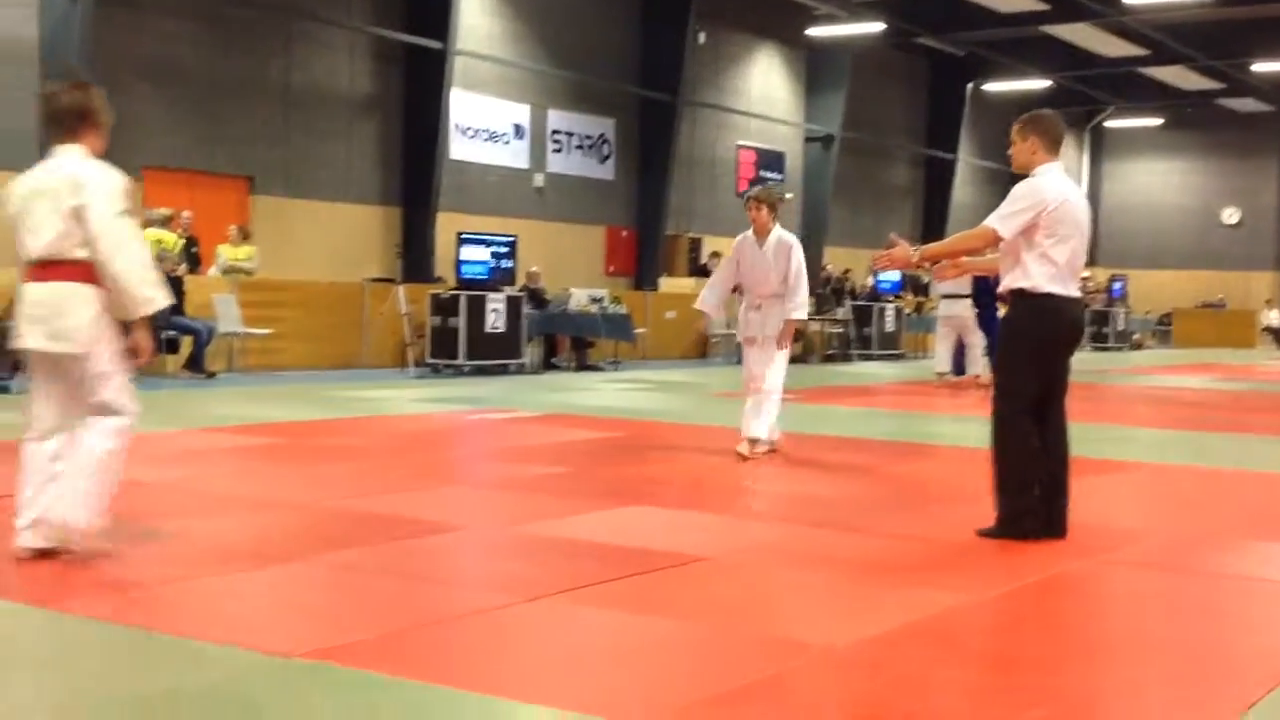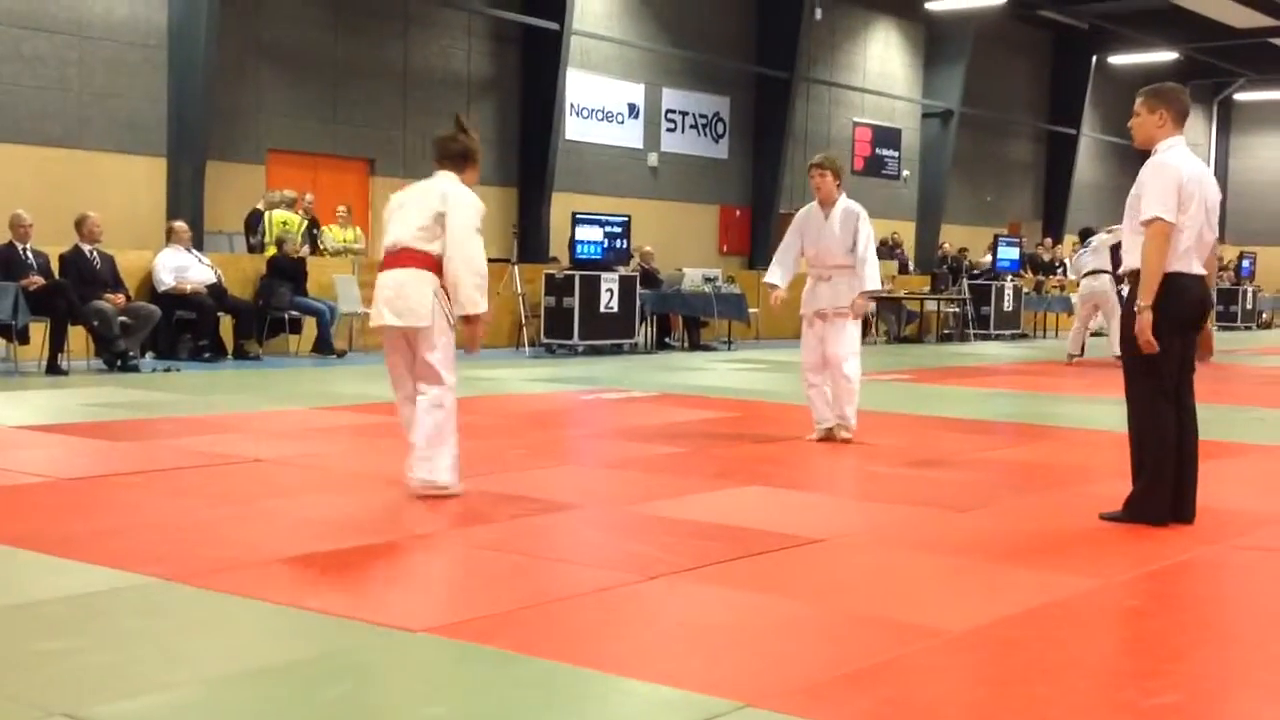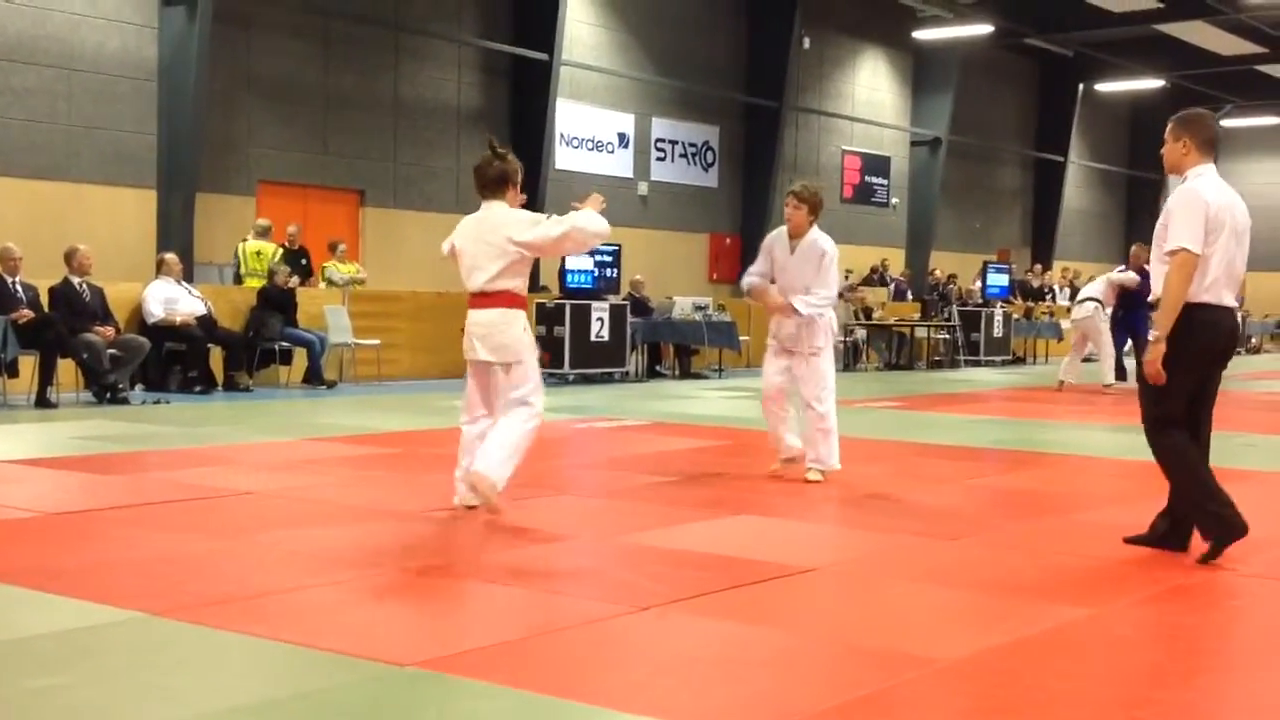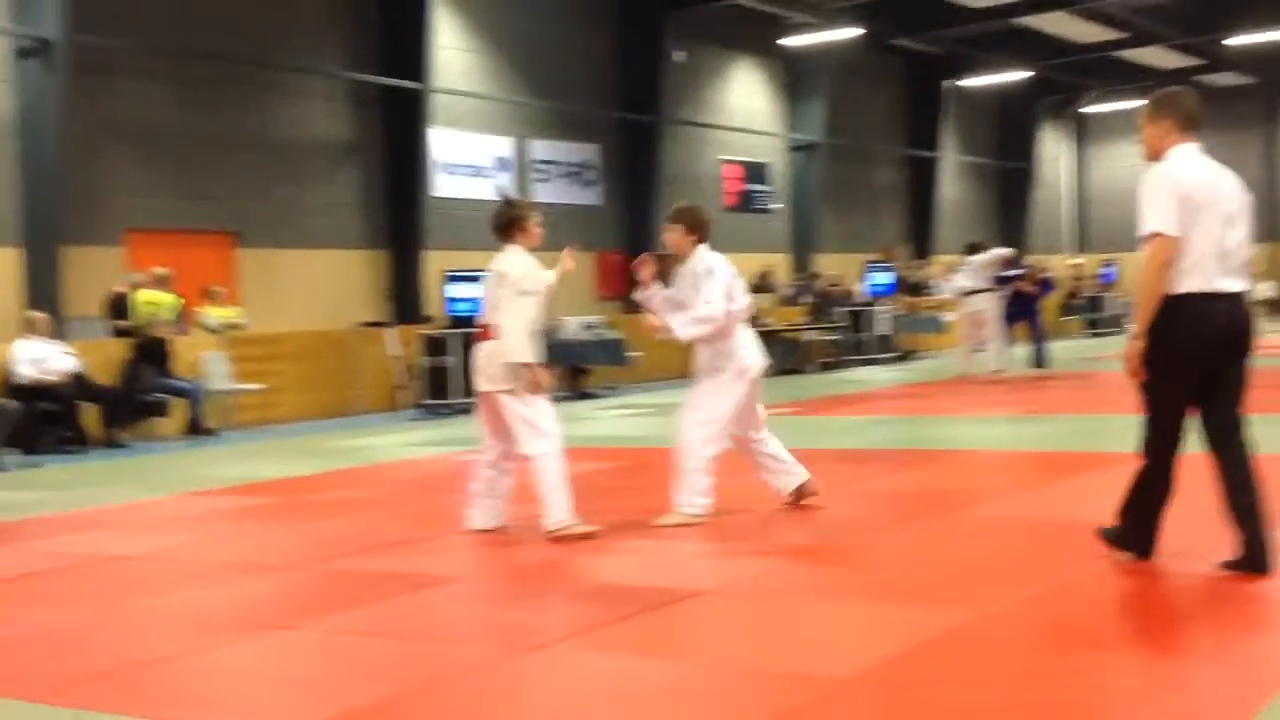
dt=1s
person 1, frame 1
left shoulder: (1036, 189)
right shoulder: (1072, 193)
left elbow: (982, 237)
left wrist: (916, 254)
right wrist: (969, 266)
left hip: (1035, 311)
right hip: (1063, 310)
left knee: (1014, 414)
right knee: (1046, 413)
left ankle: (1020, 517)
right ankle: (1049, 516)
person 1, frame 2
left shoulder: (1161, 165)
right shoulder: (1201, 170)
left elbow: (1158, 238)
right elbow: (1207, 250)
left wrist: (1143, 307)
right wrist: (1203, 318)
left hip: (1162, 293)
right hip: (1191, 291)
left knee: (1150, 398)
right knee: (1177, 397)
left ankle: (1151, 503)
right ankle: (1178, 503)
person 1, frame 3
left shoulder: (1190, 194)
right shoulder: (1232, 199)
left elbow: (1183, 269)
right elbow: (1233, 275)
left wrist: (1156, 337)
left hip: (1190, 322)
right hip: (1222, 322)
left knee: (1167, 428)
right knee: (1189, 428)
left ankle: (1221, 522)
right ankle: (1173, 529)
person 1, frame 4
left shoulder: (1163, 176)
right shoulder: (1229, 180)
left elbow: (1160, 255)
right elbow: (1241, 254)
left wrist: (1137, 331)
left hip: (1184, 314)
right hip: (1231, 312)
left knee: (1163, 429)
right knee: (1225, 430)
left ankle: (1136, 533)
right ankle: (1254, 546)
person 2, frame 1
left shoulder: (27, 182)
right shoulder: (100, 177)
left elbow: (27, 250)
right elbow: (120, 253)
right wrist: (140, 319)
left hip: (35, 302)
right hip: (81, 304)
left knee: (47, 420)
right knee: (112, 411)
left ankle: (36, 529)
right ankle: (72, 512)
person 2, frame 2
left shoulder: (406, 194)
right shoulder: (462, 196)
right elbow: (464, 256)
right wrist: (472, 313)
left hip: (387, 286)
right hip: (419, 288)
left knee: (410, 387)
right knee: (437, 385)
left ankle: (427, 472)
right ankle: (432, 474)
person 2, frame 3
left shoulder: (466, 226)
right shoulder: (520, 223)
left elbow: (450, 249)
right elbow: (585, 230)
right wrist: (590, 210)
left hip: (477, 319)
right hip: (507, 321)
left knee: (477, 411)
right knee: (524, 408)
left ankle: (466, 492)
right ankle: (486, 473)
person 2, frame 4
left shoulder: (505, 262)
right shoulder: (523, 264)
right elbow: (518, 321)
left wrist: (558, 273)
right wrist: (531, 365)
left hip: (491, 355)
right hip: (507, 357)
left knee: (496, 443)
right knee: (543, 435)
left ankle: (481, 516)
right ankle: (558, 519)
person 3, frame 1
left shoulder: (788, 243)
right shoulder: (741, 243)
left elbow: (797, 286)
right elbow: (722, 278)
left wrist: (792, 322)
right wrist: (708, 313)
left hip: (777, 316)
right hip: (751, 315)
left knee: (767, 378)
right knee: (754, 378)
left ankle: (754, 438)
right ankle: (768, 437)
person 3, frame 2
left shoulder: (854, 212)
right shoulder: (804, 216)
left elbow: (865, 255)
right elbow: (788, 253)
left wrist: (863, 294)
right wrist: (777, 285)
left hip: (845, 290)
right hip: (815, 290)
left knee: (841, 358)
right knee: (813, 361)
left ankle: (844, 422)
right ankle: (824, 423)
person 3, frame 3
left shoulder: (824, 246)
right shoulder: (774, 240)
left elbow: (827, 294)
right elbow: (758, 273)
left wrist: (791, 305)
right wrist: (757, 289)
left hip: (814, 325)
right hip: (783, 323)
left knee: (816, 396)
right knee: (772, 390)
left ankle: (820, 463)
right ankle: (790, 449)
person 3, frame 4
left shoulder: (710, 266)
right shoulder: (687, 269)
left elbow: (710, 313)
right elbow: (675, 308)
left wrist: (667, 324)
right wrist: (649, 286)
left hip: (730, 353)
right hip: (721, 354)
left knee: (695, 426)
right knee: (747, 428)
left ankle: (689, 506)
right ankle: (796, 482)
